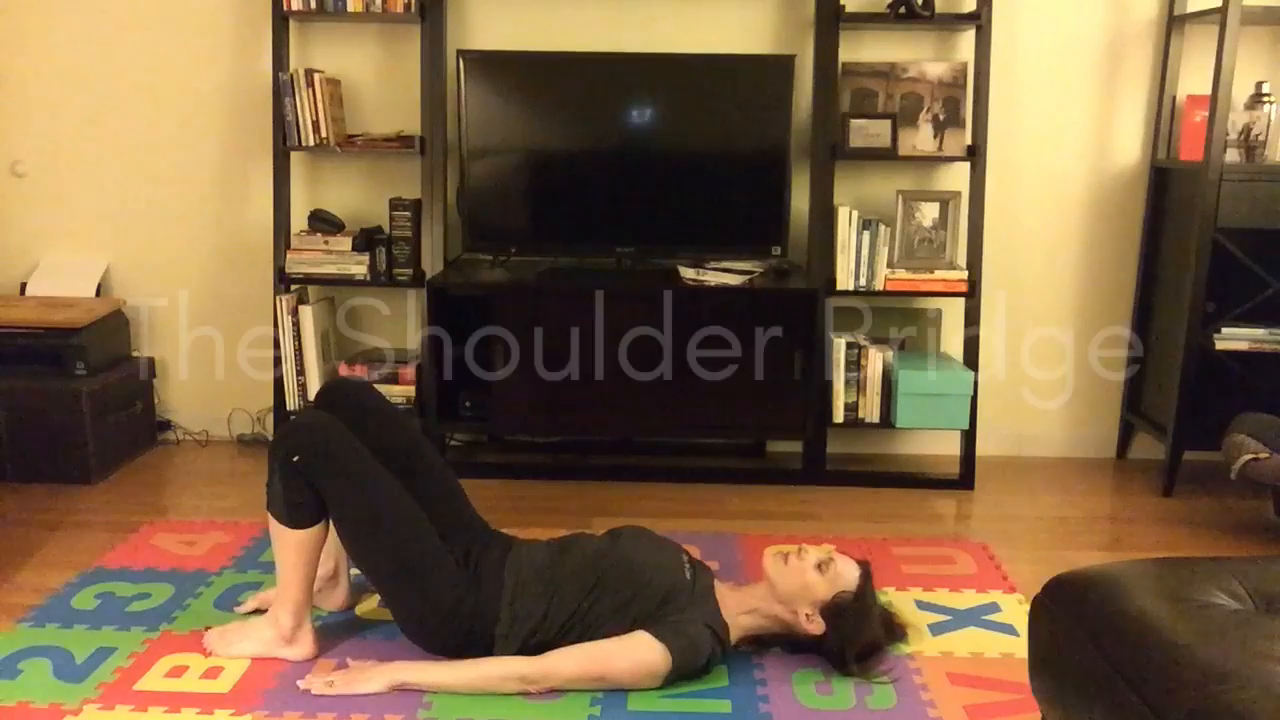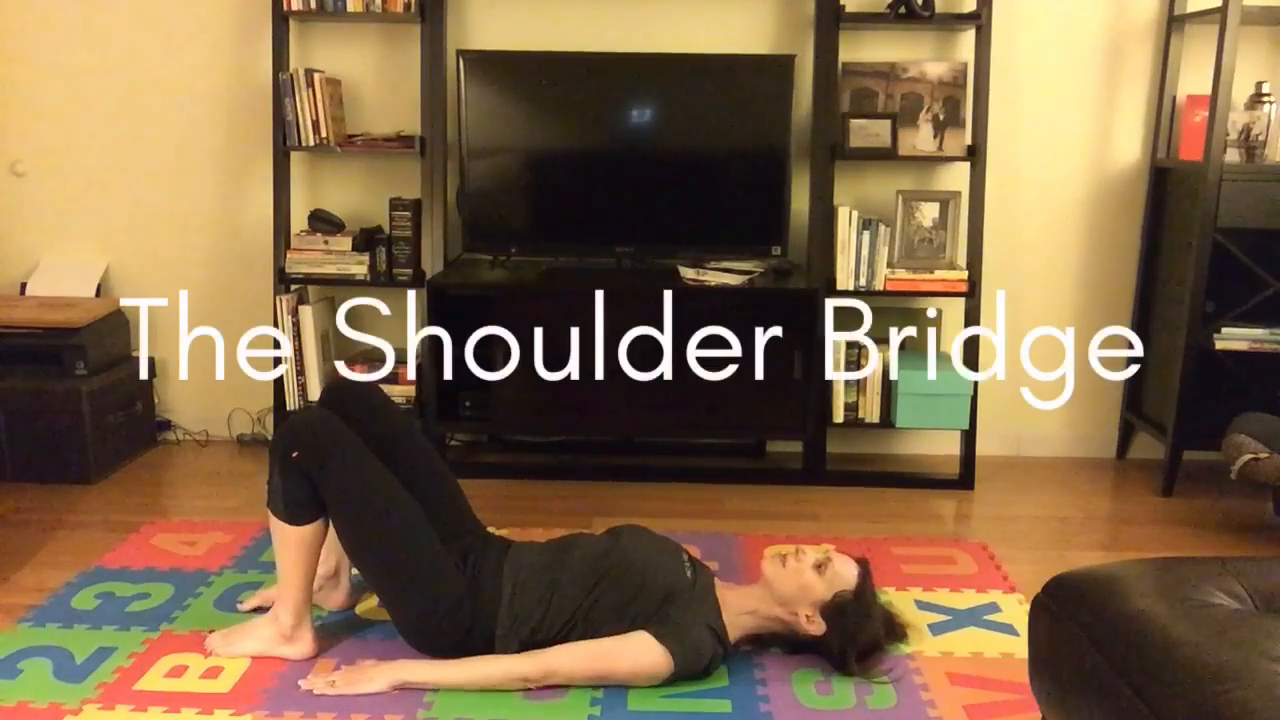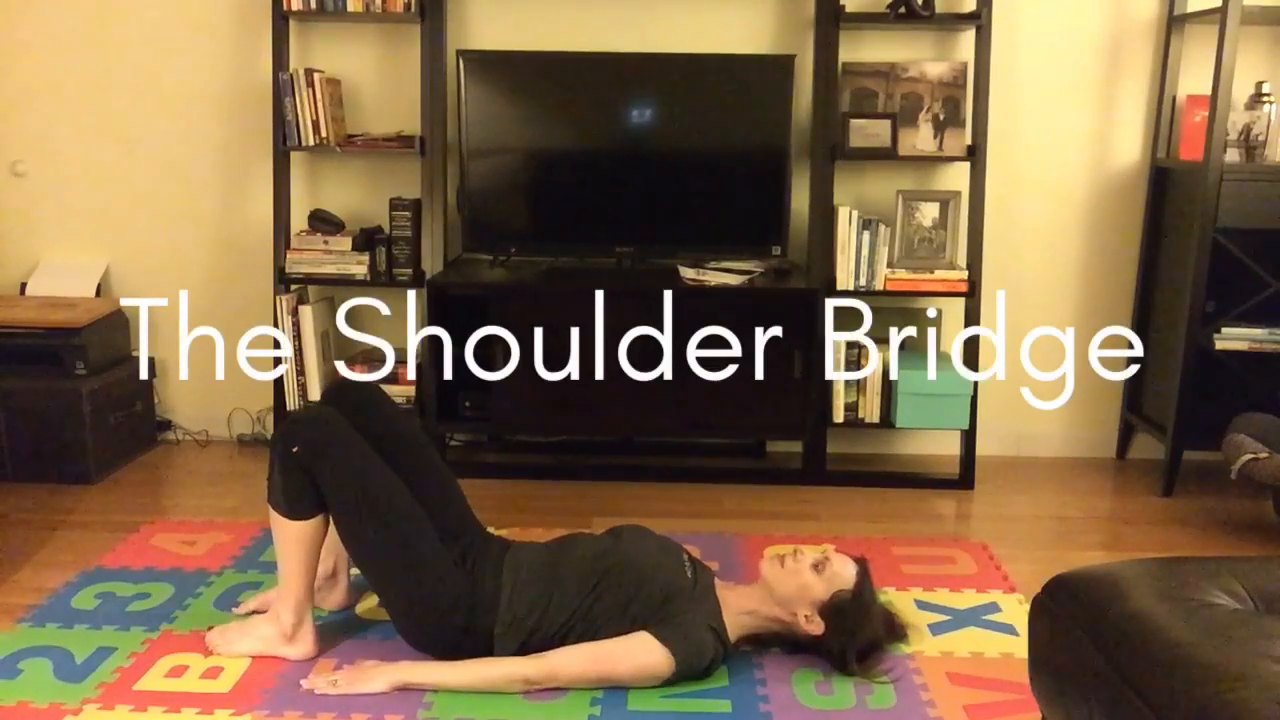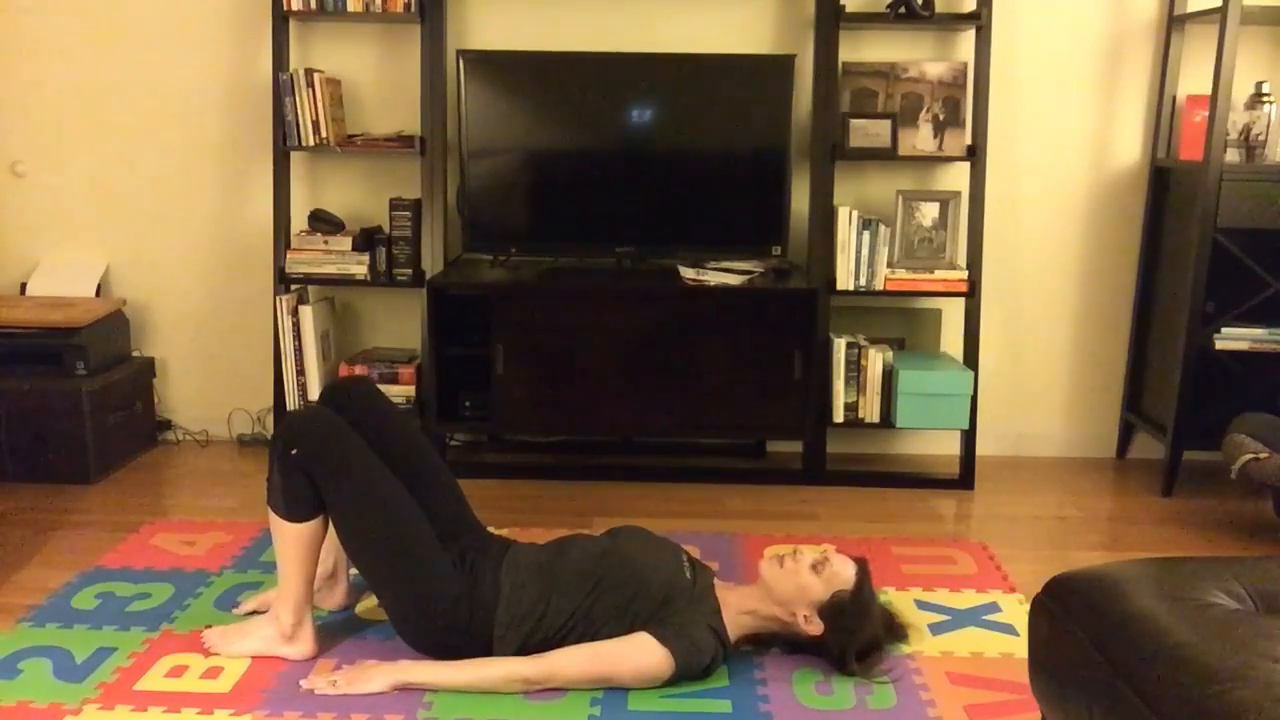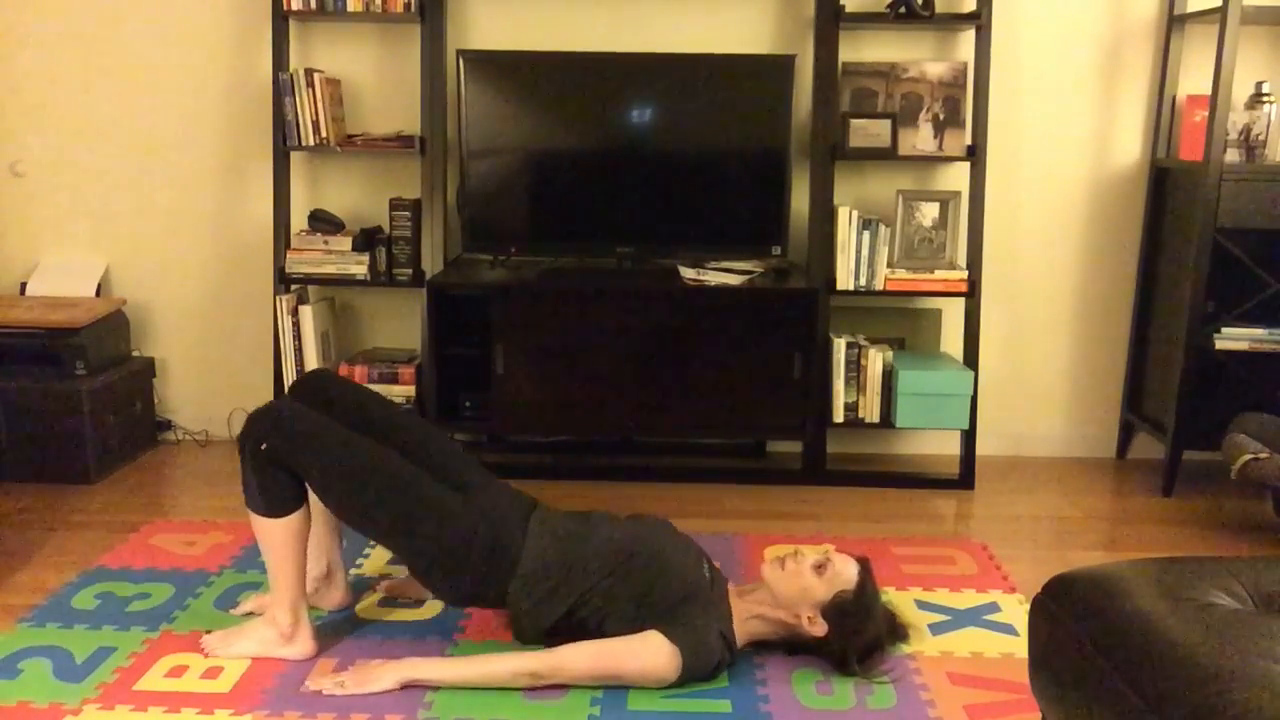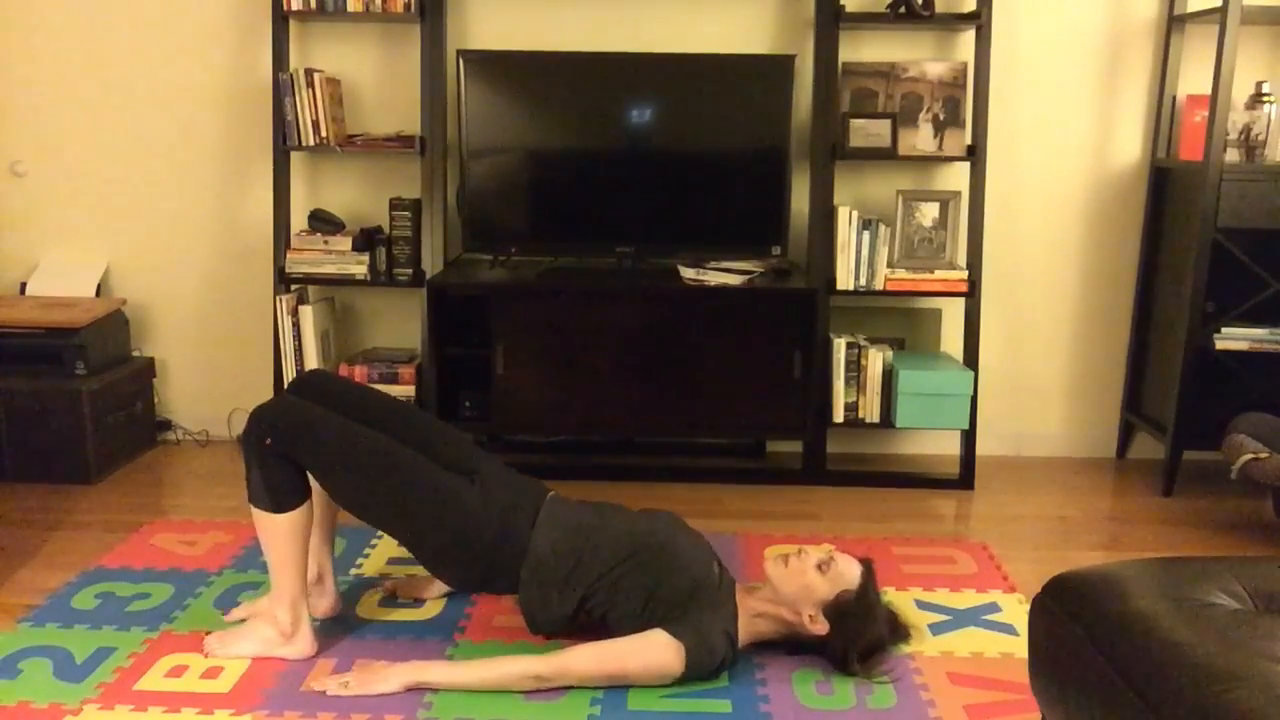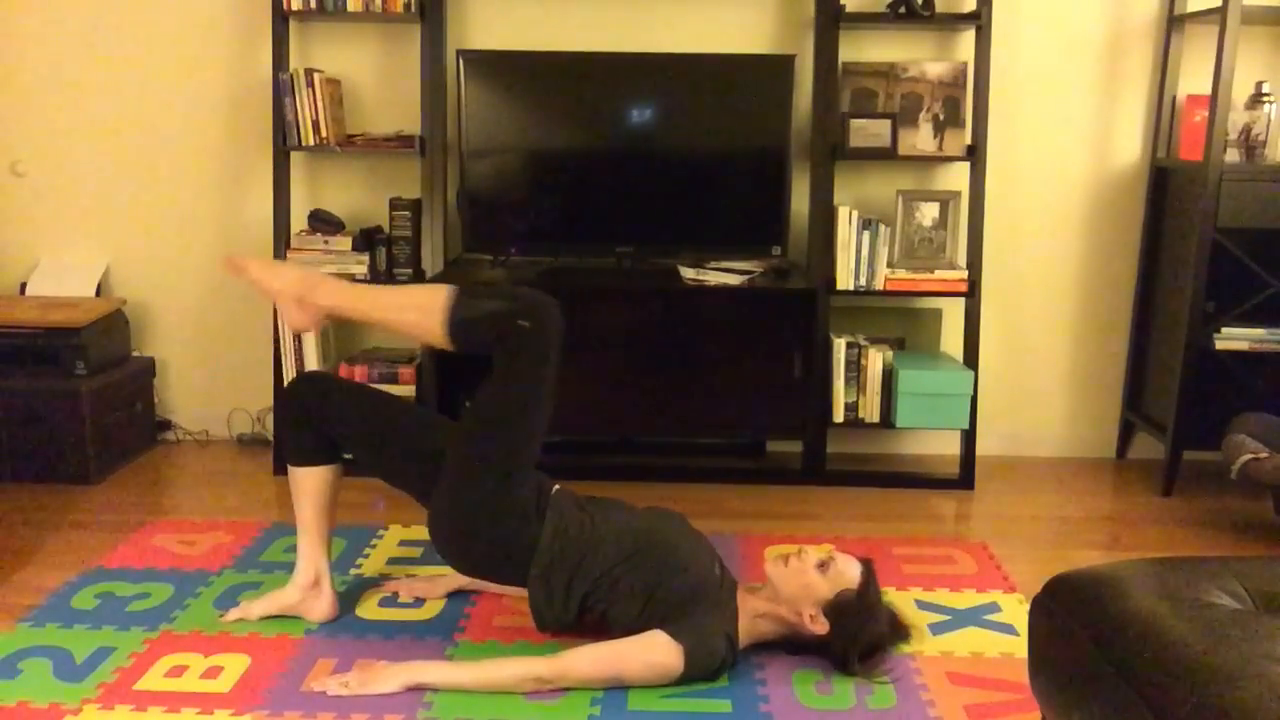
dt=0.7s
person 1, frame 1
left shoulder: (695, 640)
right shoulder: (702, 583)
left elbow: (536, 674)
left wrist: (392, 674)
left hip: (461, 608)
right hip: (490, 556)
left knee: (306, 439)
right knee: (345, 398)
left ankle: (286, 628)
right ankle: (330, 573)
person 1, frame 2
left shoulder: (695, 641)
right shoulder: (700, 582)
left elbow: (536, 670)
left wrist: (397, 671)
left hip: (457, 609)
right hip: (484, 558)
left knee: (306, 438)
right knee: (347, 397)
left ankle: (288, 627)
right ankle: (331, 576)
person 1, frame 3
left shoulder: (694, 642)
right shoulder: (701, 584)
left elbow: (535, 673)
left wrist: (395, 675)
left hip: (456, 610)
right hip: (485, 558)
left knee: (307, 435)
right knee: (349, 396)
left ankle: (288, 626)
right ankle: (330, 576)
person 1, frame 4
left shoulder: (696, 643)
right shoulder: (700, 582)
left elbow: (537, 673)
left wrist: (395, 675)
left hip: (456, 610)
right hip: (484, 560)
left knee: (305, 437)
right knee: (349, 398)
left ankle: (288, 628)
right ankle: (330, 578)
person 1, frame 5
left shoulder: (701, 646)
right shoulder: (710, 587)
left elbow: (547, 670)
left wrist: (402, 671)
left hip: (481, 552)
right hip: (505, 519)
left knee: (270, 433)
right knee: (317, 391)
left ankle: (286, 630)
right ankle: (324, 577)
person 1, frame 6
left shoulder: (708, 641)
right shoulder: (714, 583)
left elbow: (554, 672)
right elbow: (614, 563)
left wrist: (411, 674)
left hip: (490, 536)
right hip: (515, 502)
left knee: (275, 427)
right knee: (314, 393)
left ankle: (285, 624)
right ankle: (314, 585)
person 1, frame 7
left shoulder: (707, 642)
right shoulder: (716, 592)
left elbow: (554, 674)
left wrist: (413, 672)
left hip: (498, 529)
right hip: (533, 513)
left knee: (530, 318)
right knee: (312, 396)
left ankle: (320, 292)
right ankle: (311, 584)
